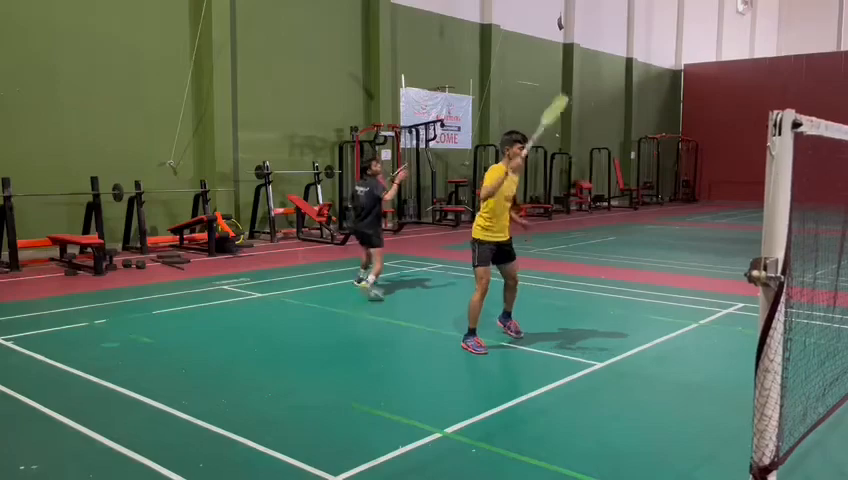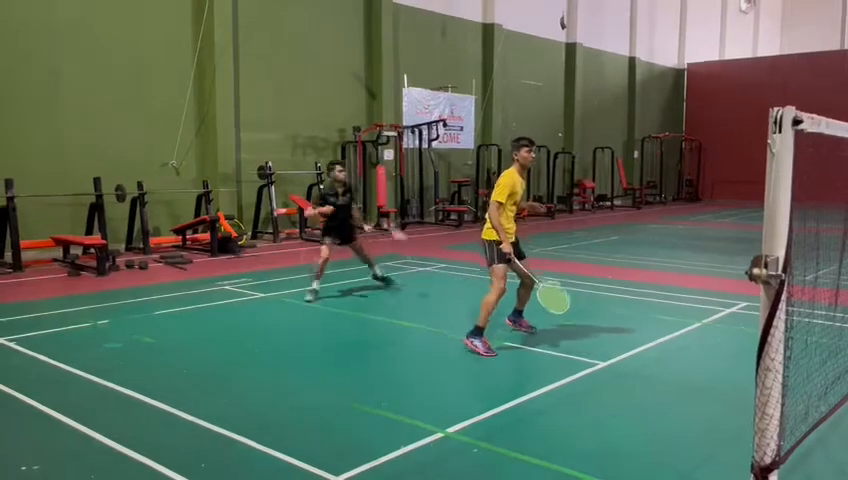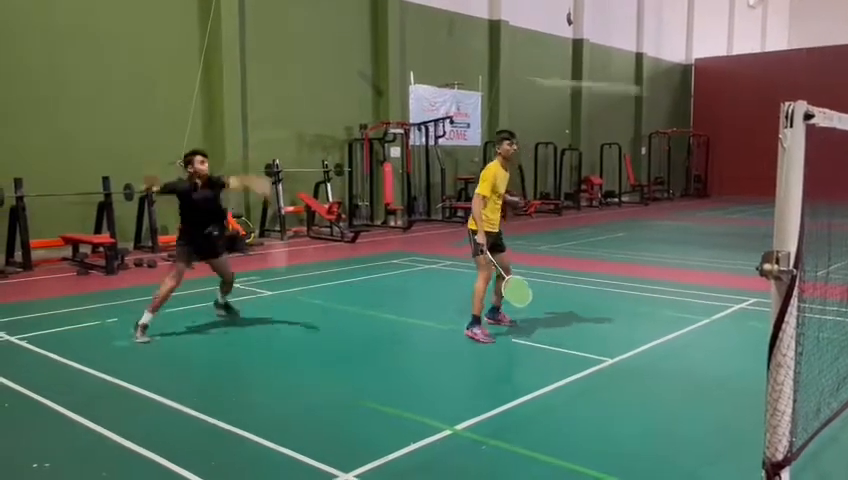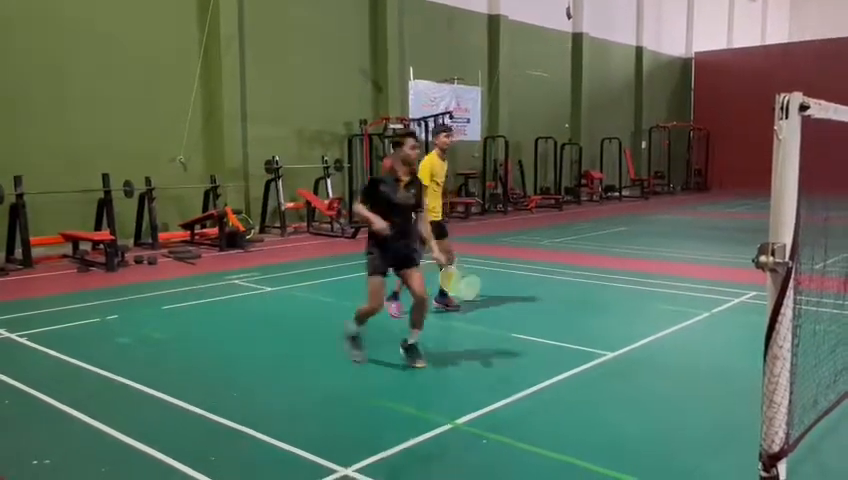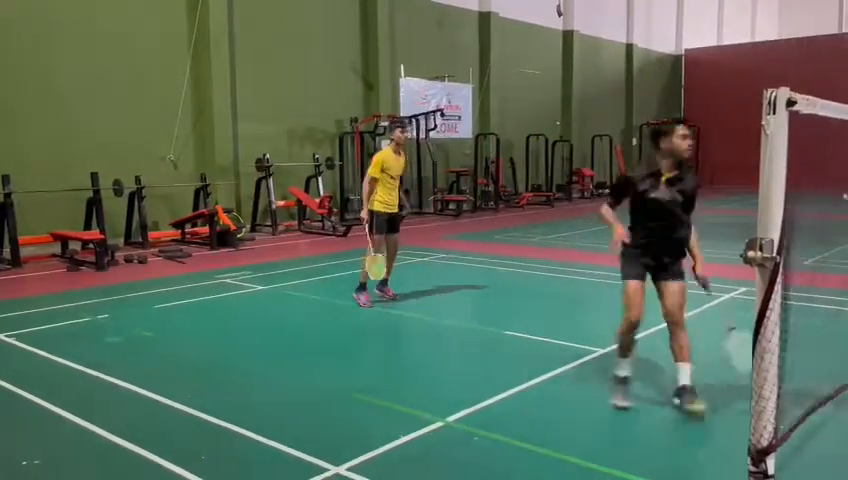
dt=1s
person 1, frame 1
left shoulder: (515, 174)
right shoulder: (497, 171)
right elbow: (485, 195)
left wrist: (518, 220)
right wrist: (506, 171)
left hip: (503, 237)
right hip: (484, 237)
left knee: (512, 280)
right knee: (483, 286)
left ankle: (506, 318)
right ankle: (470, 336)
person 1, frame 2
left shoulder: (521, 178)
right shoulder: (508, 178)
right elbow: (493, 210)
left wrist: (530, 206)
right wrist: (504, 241)
left hip: (509, 237)
right hip: (494, 237)
left knee: (529, 278)
right knee: (499, 287)
left ankle: (516, 316)
right ankle: (475, 336)
person 1, frame 3
left shoulder: (505, 170)
right shoulder: (491, 171)
right elbow: (476, 203)
left wrist: (509, 199)
right wrist: (480, 232)
left hip: (494, 229)
right hip: (481, 229)
left knee: (505, 270)
right knee: (485, 274)
left ankle: (495, 312)
right ankle: (474, 325)
person 1, frame 4
left shoulder: (443, 162)
right shoulder: (428, 163)
right elbow: (421, 193)
left hip: (436, 218)
left knee: (448, 255)
left ankle: (443, 296)
person 1, frame 5
left shoulder: (402, 157)
right shoulder: (381, 156)
right elbow: (367, 183)
left wrist: (404, 202)
right wrist: (365, 209)
left hip: (393, 209)
right hip: (378, 209)
left knee: (393, 249)
right knee: (375, 249)
left ankle: (383, 285)
right ankle: (361, 289)
person 2, frame 1
left shoulder: (359, 184)
right shoulder: (375, 183)
right elbow: (388, 197)
right wrist: (397, 181)
left hip: (358, 227)
right hip: (371, 228)
left knee: (368, 253)
right knee: (378, 264)
left ankle: (362, 277)
right ankle: (370, 283)
person 2, frame 2
left shoulder: (348, 190)
right shoulder: (325, 193)
right elbow: (308, 212)
left wrist: (363, 225)
right wrist: (319, 211)
left hip: (347, 229)
right hip: (330, 231)
left knee: (363, 254)
right knee: (324, 257)
left ankle: (378, 274)
right ankle: (314, 288)
person 2, frame 3
left shoulder: (213, 182)
right shoulder: (180, 186)
left elbow: (237, 182)
right elbow: (154, 190)
left wrist: (259, 184)
right wrist: (151, 184)
left hip: (211, 240)
right hip: (188, 241)
left knee: (229, 277)
right knee: (172, 283)
left ankle: (221, 301)
right ankle: (143, 323)
person 2, frame 4
left shoulder: (416, 185)
right shoulder: (379, 179)
left elbow: (420, 221)
right elbow: (357, 206)
left wrist: (434, 249)
right wrist: (374, 220)
left hip: (404, 247)
right hip: (379, 248)
left knee: (421, 298)
right knee: (375, 306)
left ankle: (410, 344)
right ankle: (353, 331)
person 2, frame 5
left shoulder: (689, 182)
right shoulder: (637, 178)
left elbow: (686, 224)
right elbow: (606, 207)
left wrist: (698, 260)
right wrist: (616, 228)
left hip: (668, 255)
right hip: (637, 253)
left knee: (676, 318)
right knee: (632, 318)
left ankle: (684, 388)
right ankle: (621, 376)
